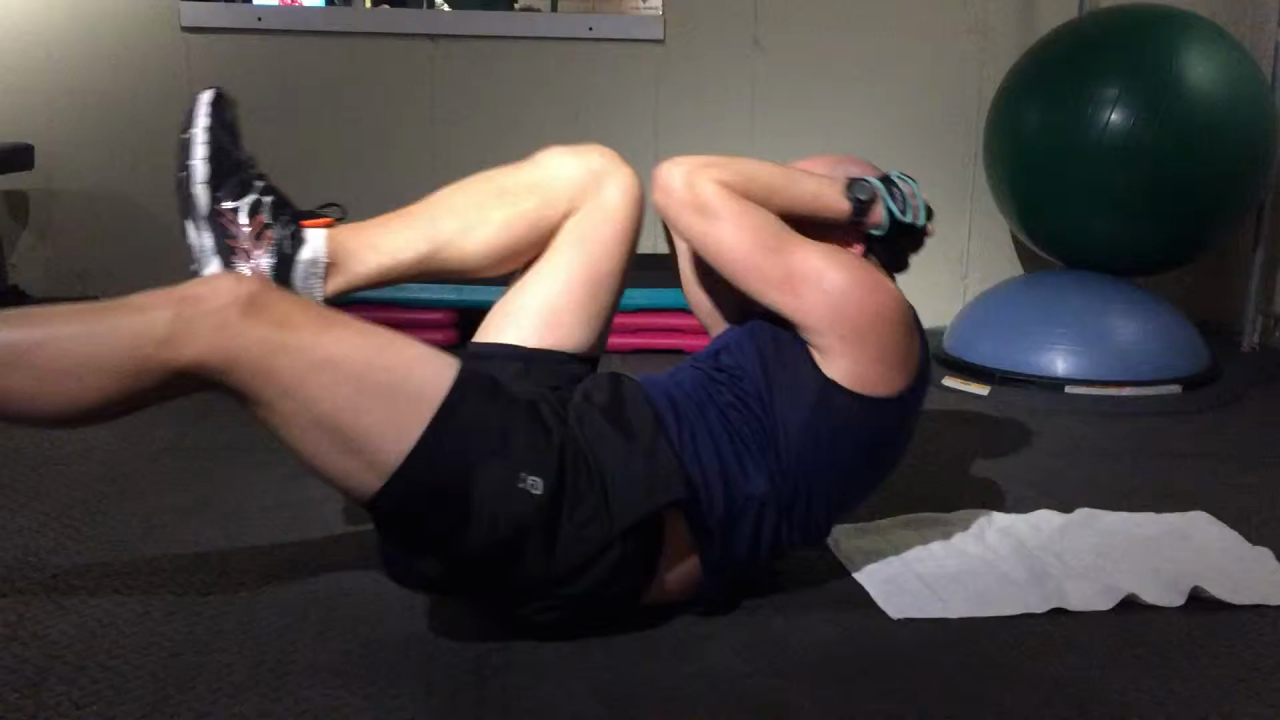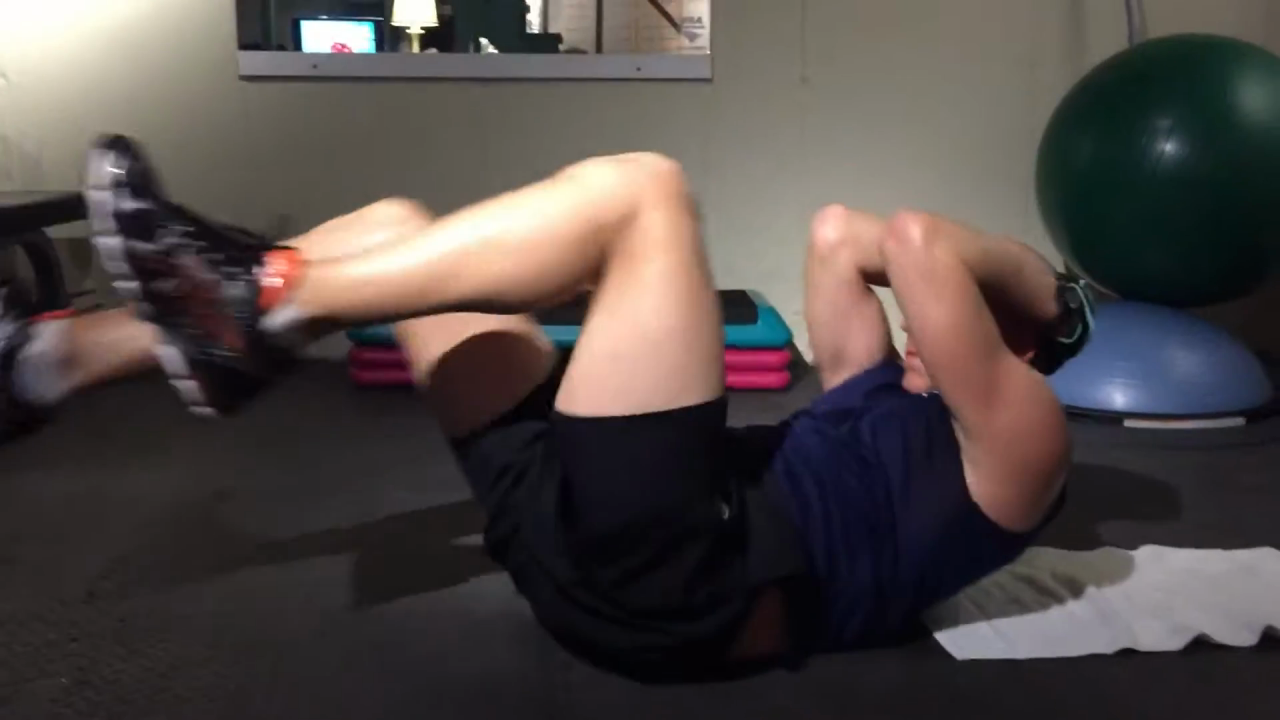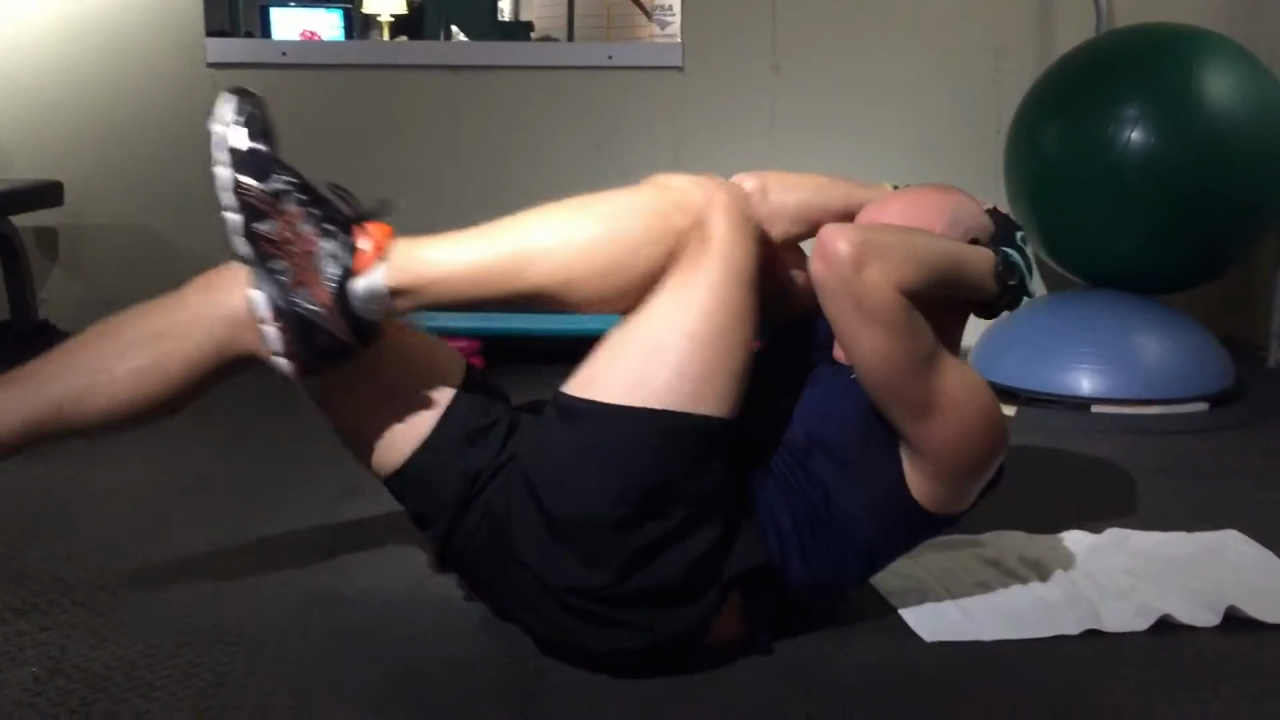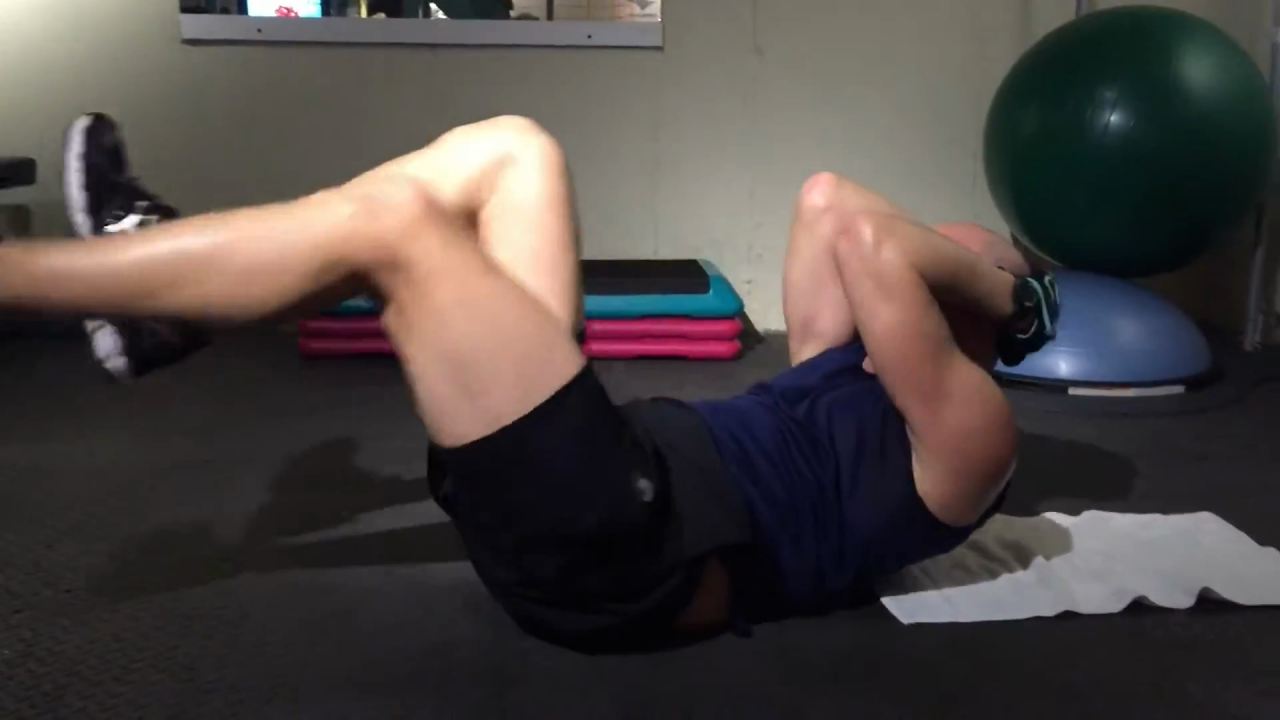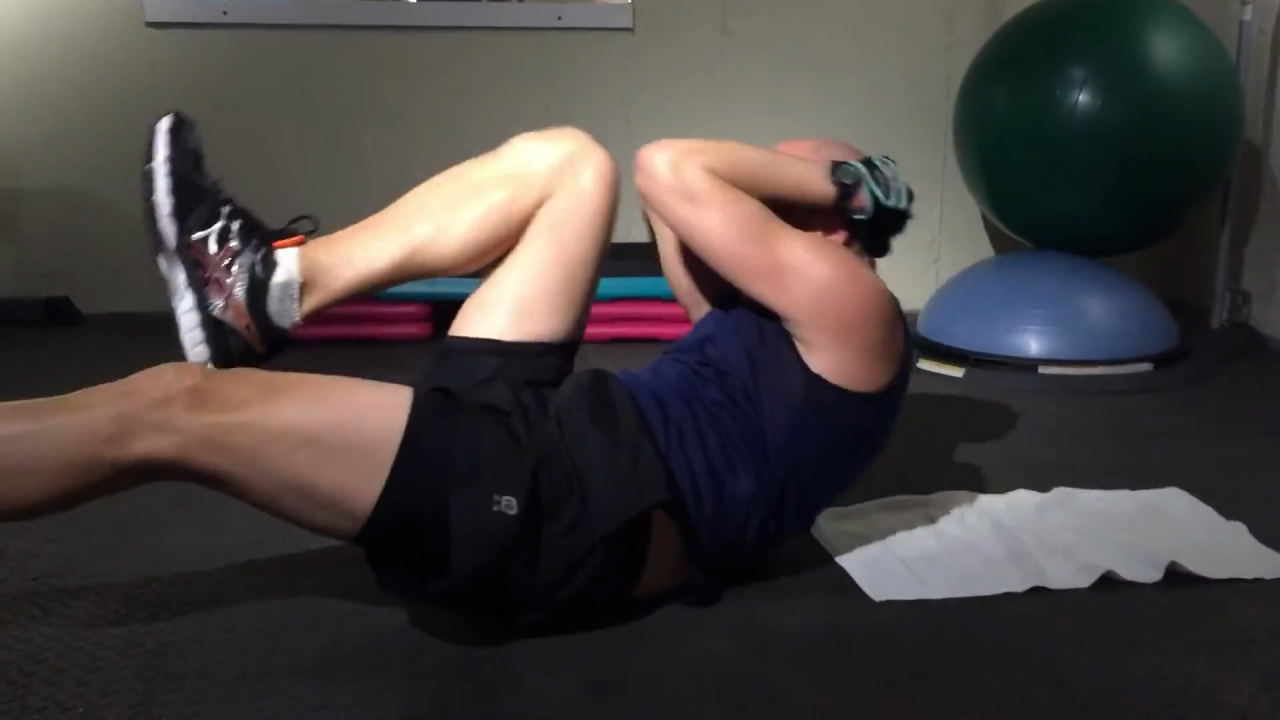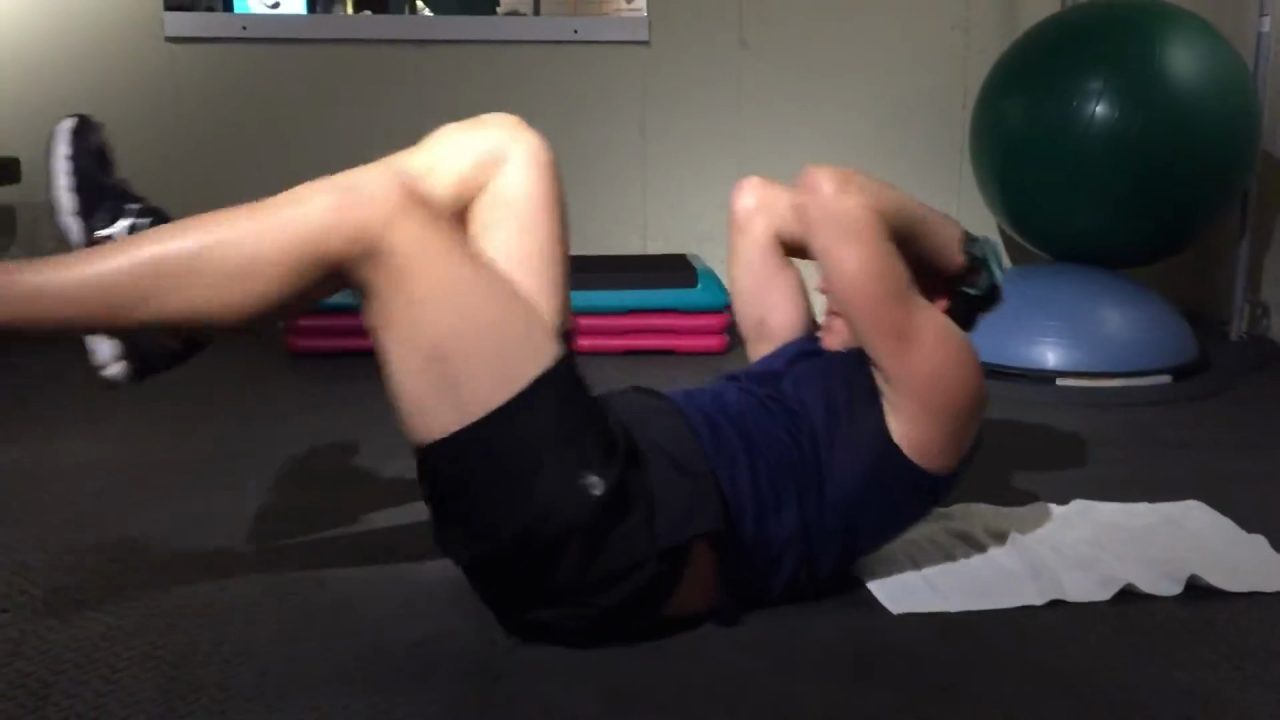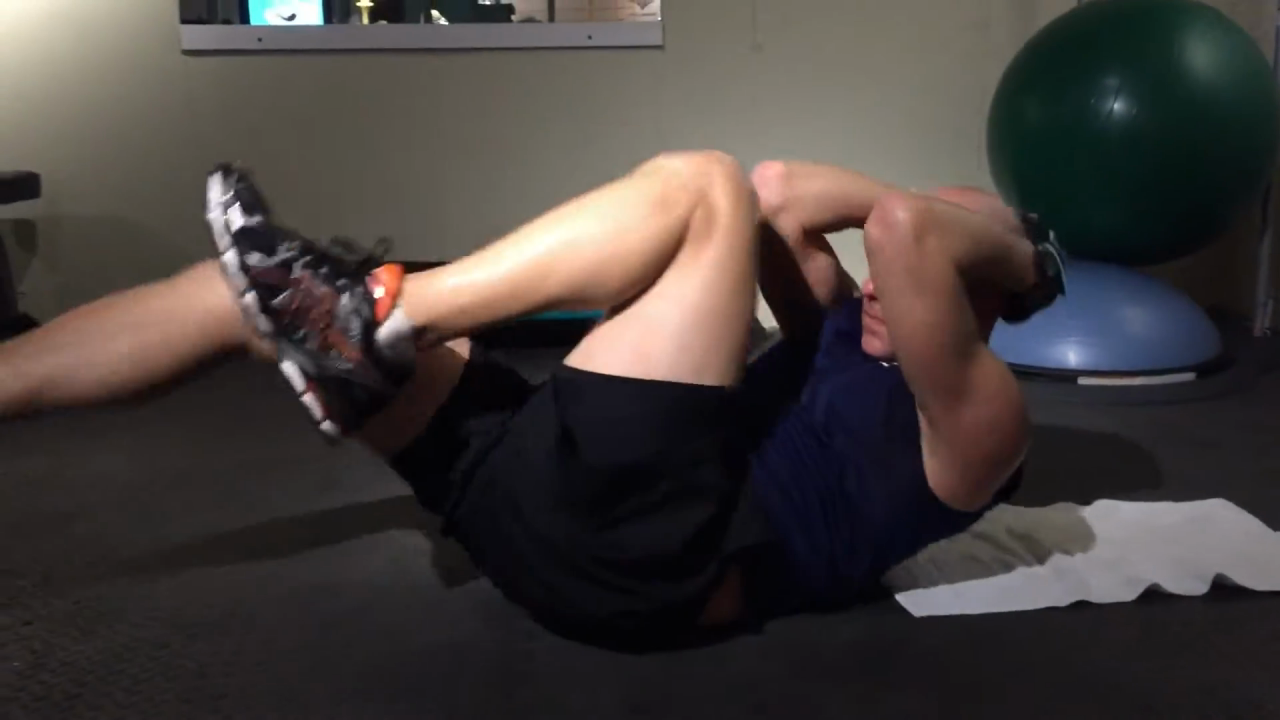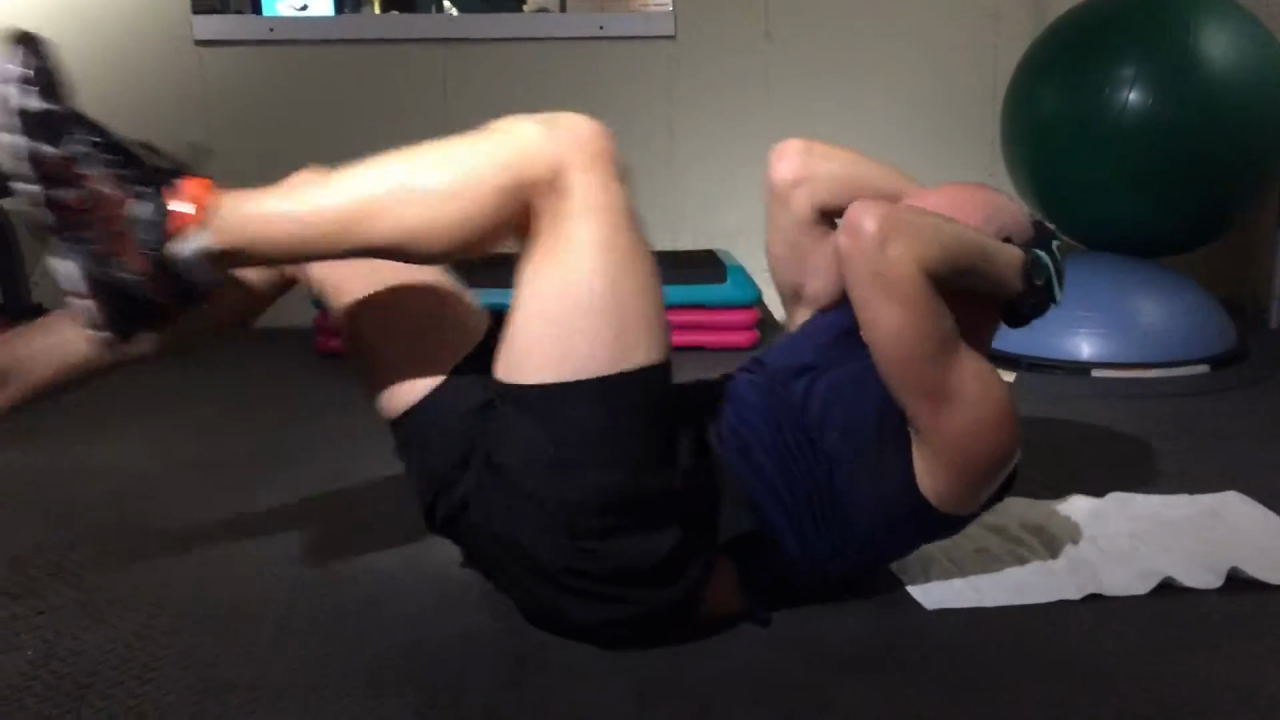
dt=0.5s
person 1, frame 1
left shoulder: (870, 315)
right shoulder: (804, 341)
left elbow: (686, 185)
right elbow: (697, 215)
left wrist: (839, 198)
right wrist: (845, 201)
left hip: (576, 516)
right hip: (559, 444)
left knee: (218, 317)
right knee: (591, 177)
right ankle: (307, 257)
person 1, frame 2
left shoulder: (1021, 437)
right shoulder: (900, 390)
left elbow: (916, 241)
right elbow: (837, 231)
left wrist: (1035, 290)
left hip: (672, 565)
right hip: (586, 510)
left knee: (642, 191)
right knee: (387, 229)
left ankle: (270, 300)
person 1, frame 3
left shoulder: (955, 424)
right shoulder: (830, 335)
left elbow: (855, 265)
right elbow: (755, 200)
left wrist: (978, 263)
right wrist: (888, 200)
left hip: (625, 565)
right hip: (540, 507)
left knee: (692, 212)
left ankle: (361, 270)
person 1, frame 4
left shoulder: (968, 435)
right shoulder: (852, 364)
left elbow: (871, 245)
right elbow: (826, 200)
left wrist: (992, 285)
right wrist: (958, 246)
left hip: (604, 543)
right hip: (572, 487)
left knee: (384, 224)
right knee: (512, 150)
right ankle: (164, 303)
person 1, frame 5
left shoulder: (846, 302)
right shoulder: (782, 316)
left elbow: (670, 171)
right elbow: (688, 205)
left wrist: (823, 180)
right wrist: (824, 181)
left hip: (572, 512)
right hip: (528, 432)
left knee: (173, 410)
right knee: (565, 158)
right ankle: (271, 284)
person 1, frame 6
left shoulder: (937, 380)
right shoulder: (826, 358)
left elbow: (828, 198)
right elbow: (758, 204)
left wrist: (942, 246)
left hip: (602, 533)
right hip: (582, 476)
left knee: (379, 209)
right knee: (497, 150)
left ankle: (10, 294)
right ankle: (143, 264)
person 1, frame 7
left shoulder: (977, 418)
right shoulder: (854, 332)
left elbow: (908, 232)
right elbow: (782, 184)
left wrist: (1013, 258)
right wrist: (934, 204)
left hip: (625, 533)
right hip: (548, 474)
left knee: (699, 183)
right knee: (248, 292)
left ankle: (377, 320)
person 1, frame 8
left shoulder: (970, 421)
right shoulder: (850, 322)
left elbow: (875, 235)
right elbow: (795, 169)
left wrist: (1003, 264)
right wrist: (932, 194)
left hip: (610, 541)
right hip: (533, 480)
left knee: (555, 154)
right knee: (311, 232)
left ankle: (182, 227)
